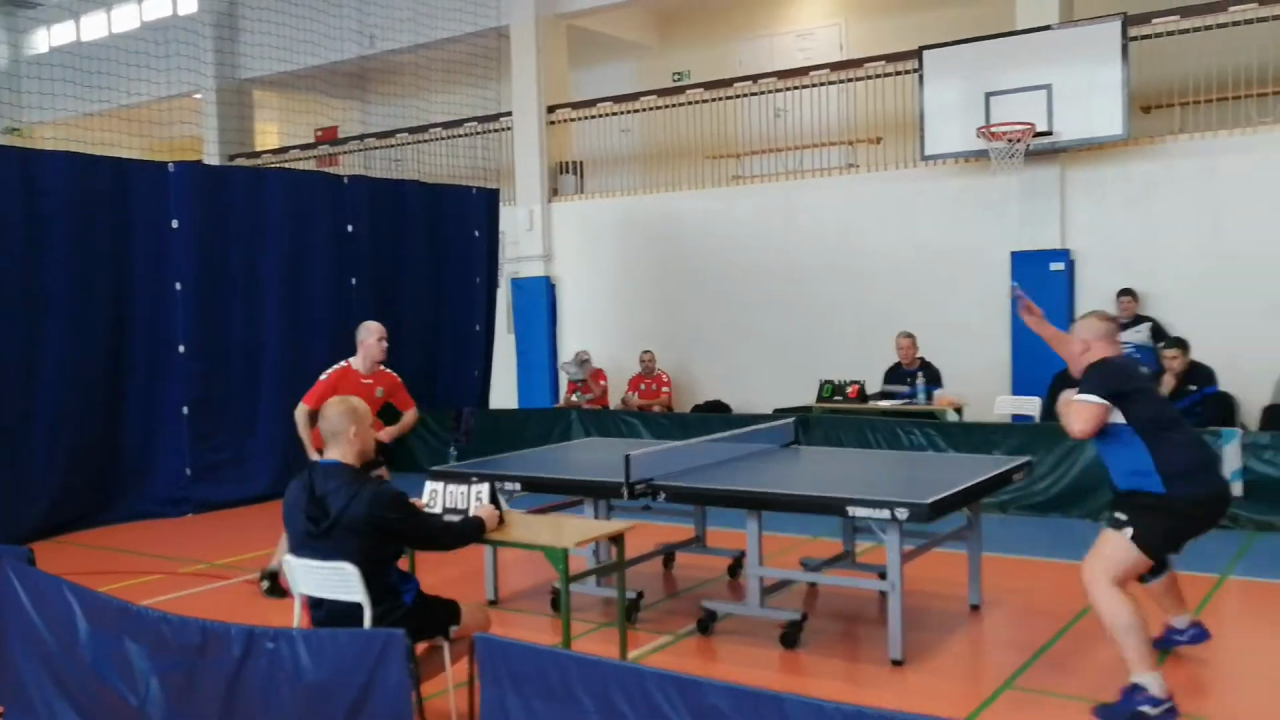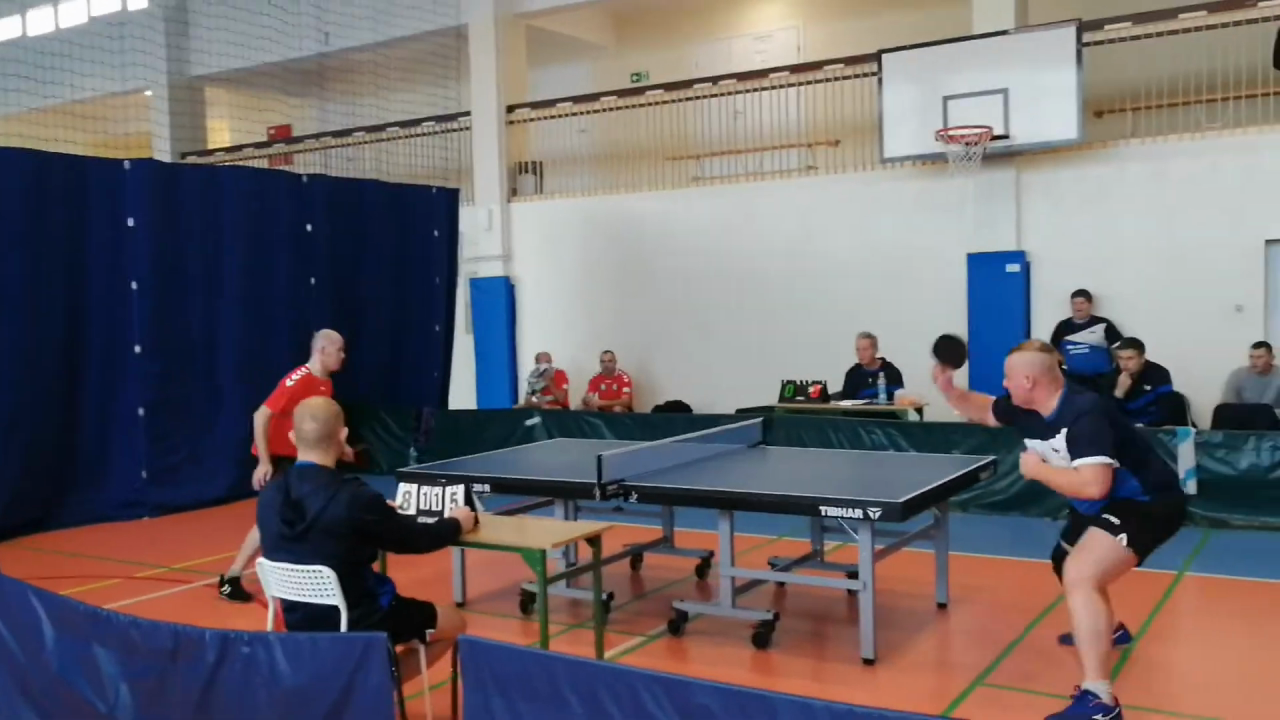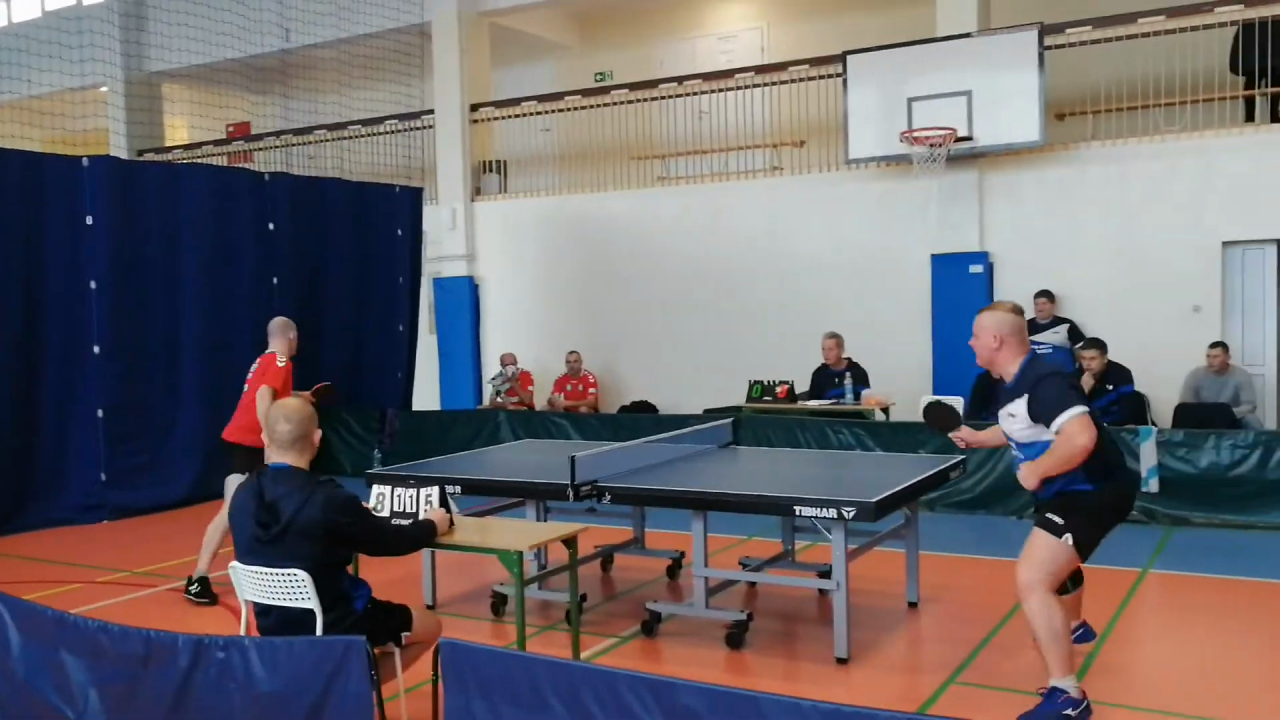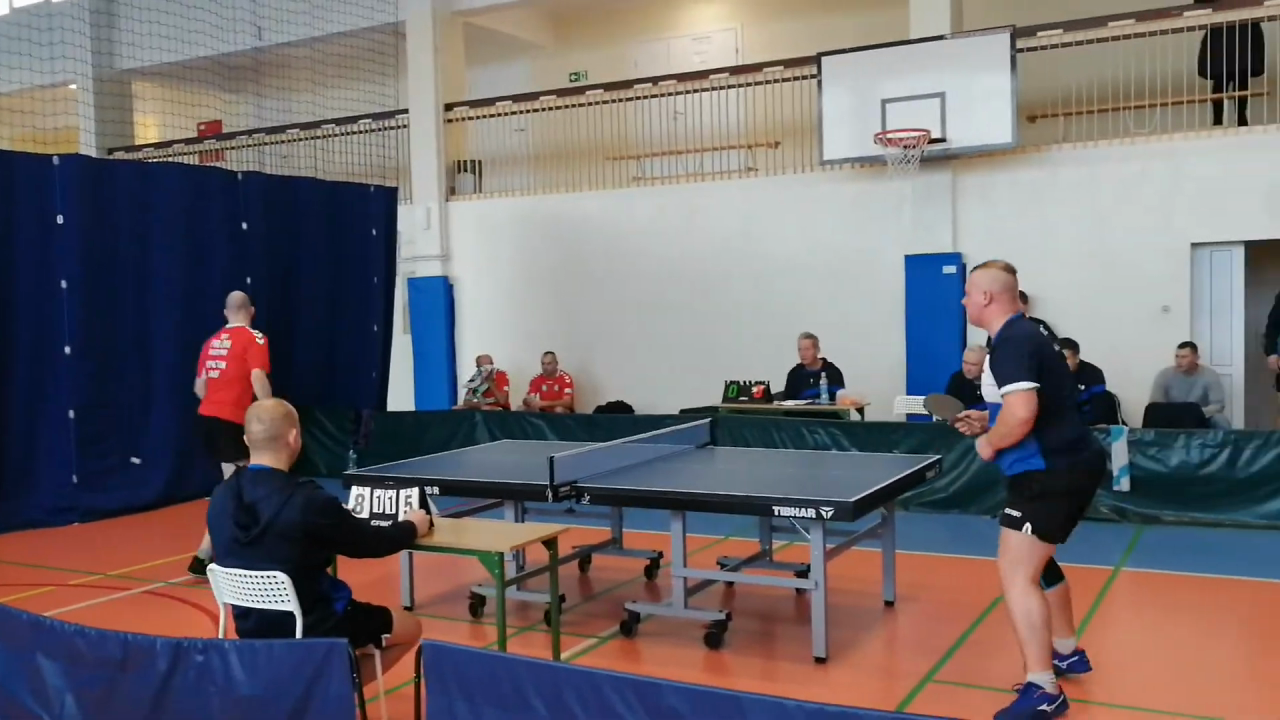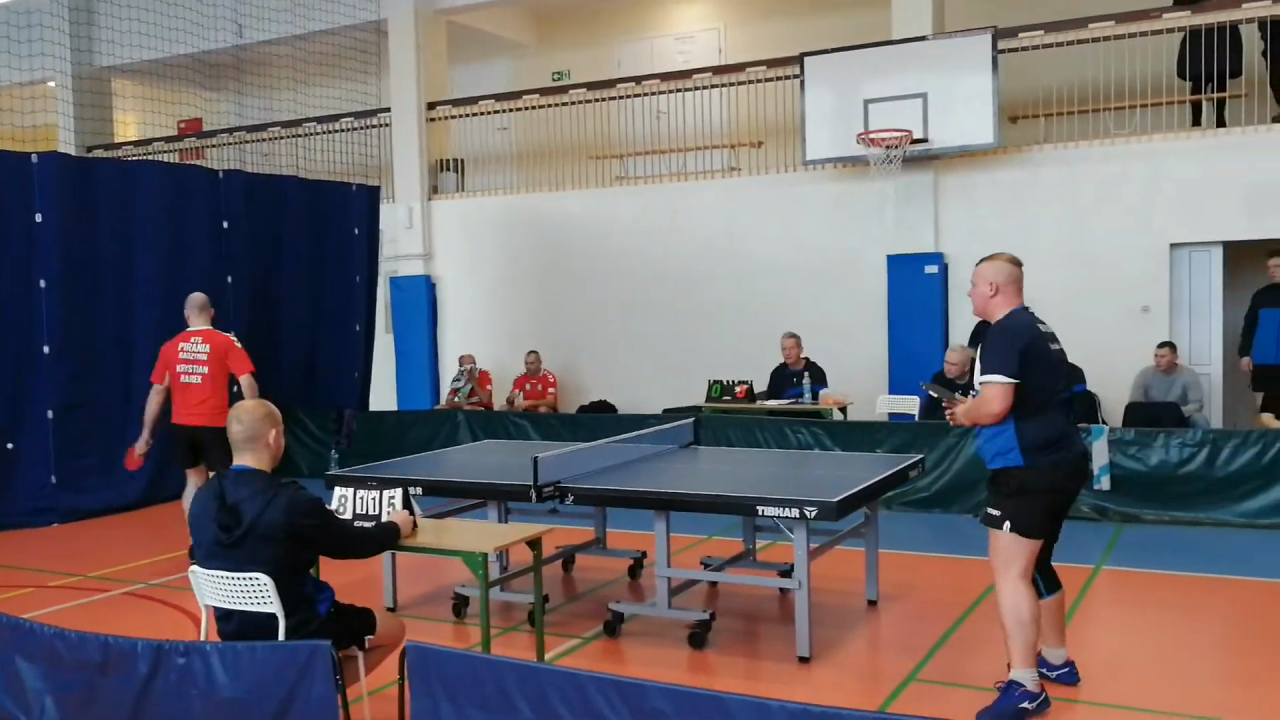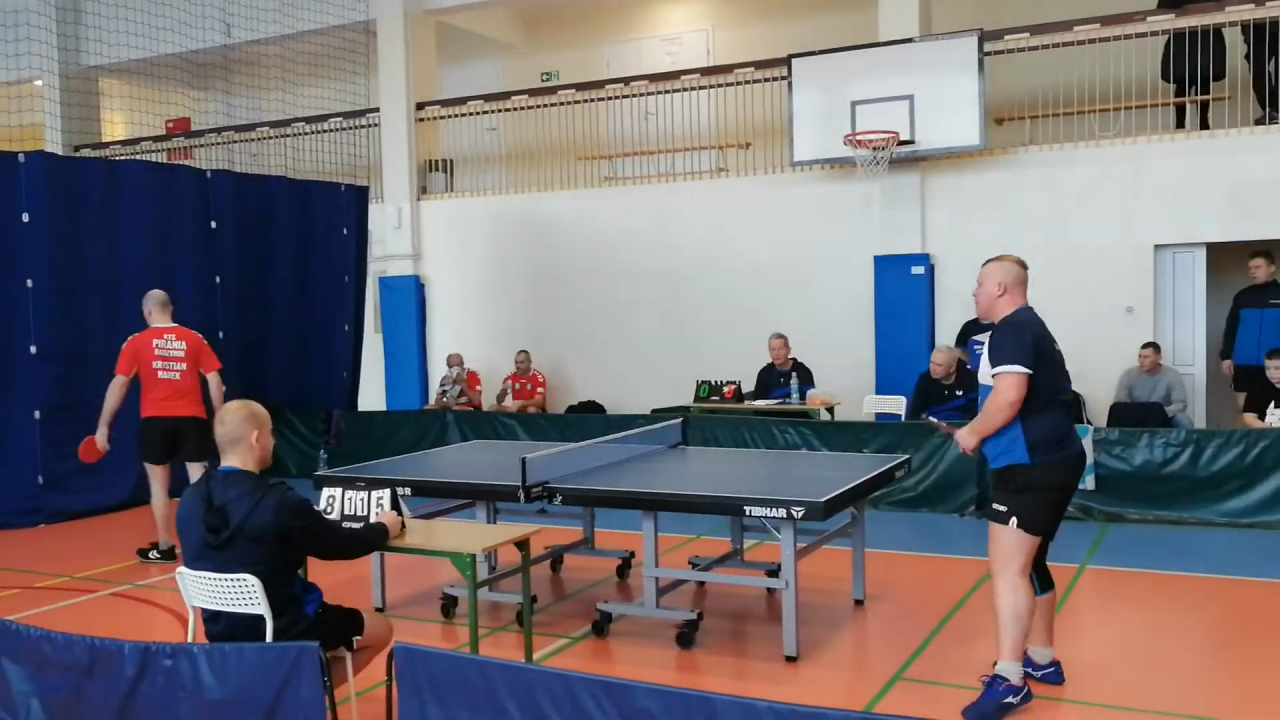
dt=0.2s
person 1, frame 1
left shoulder: (1104, 370)
right shoulder: (1119, 369)
left elbow: (1081, 426)
right elbow: (1078, 358)
left wrist: (1068, 407)
right wrist: (1041, 325)
left hip: (1178, 497)
right hip: (1196, 490)
left knee: (1099, 578)
right knee: (1135, 552)
right ankle: (1183, 625)
person 1, frame 2
left shoulder: (1085, 415)
right shoulder: (1029, 411)
left elbow: (1093, 485)
right elbow: (982, 410)
left wrist: (1037, 470)
right wrist: (948, 386)
left hip: (1149, 504)
right hip: (1112, 506)
left knee: (1081, 578)
right knee: (1065, 561)
right ankle: (1104, 631)
person 1, frame 3
left shoulder: (1047, 380)
right shoulder: (1014, 381)
left elbow: (1081, 439)
left wrist: (1035, 472)
right wrist: (981, 438)
left hip: (1093, 493)
right hip: (1077, 491)
left knee: (1031, 581)
right knee: (1049, 567)
right ankle: (1073, 627)
person 1, frame 4
left shoulder: (1010, 343)
right shoulder: (1028, 334)
left elbow: (1021, 414)
left wrist: (990, 443)
right wrist: (986, 420)
left hip: (1049, 474)
right hip: (1074, 465)
left knee: (1016, 576)
right knee: (1036, 564)
right ankle: (1067, 651)
person 1, frame 5
left shoulder: (1004, 333)
right shoulder: (1036, 329)
left elbow: (995, 405)
left wrist: (964, 414)
right wrist: (974, 408)
left hip: (1029, 471)
right hip: (1058, 462)
left knee: (1010, 574)
right knee: (1033, 566)
right ankle: (1056, 660)
person 1, frame 6
left shoulder: (1012, 329)
right shoulder: (1029, 328)
left elbow: (1009, 397)
left wrist: (971, 435)
right wrist: (982, 429)
left hip: (1032, 469)
right hip: (1046, 463)
left knee: (1006, 567)
right knee: (1027, 563)
left ankle: (1010, 680)
right ankle: (1041, 659)
person 2, frame 1
left shoulder: (297, 490)
right shoulder: (375, 496)
right elbow: (437, 537)
left wrist: (403, 512)
right wrist: (480, 523)
left hip: (326, 614)
right hip: (379, 617)
right knee: (478, 620)
person 2, frame 2
left shoulder: (270, 493)
right shoulder: (352, 498)
right elbow: (414, 540)
left wrist: (378, 513)
right wrist: (455, 524)
left hip: (300, 619)
right hip: (354, 621)
right knee: (454, 622)
person 2, frame 3
left shoulder: (243, 496)
right shoulder: (327, 500)
right elbow: (389, 542)
left wrist: (355, 516)
right wrist: (430, 526)
left hip: (272, 623)
right hip: (329, 626)
right knee: (430, 625)
person 2, frame 4
left shoulder: (222, 497)
right shoulder: (307, 501)
right elbow: (369, 544)
left wrist: (333, 517)
right wrist: (411, 527)
left hip: (252, 626)
right hip: (310, 628)
right knee: (410, 627)
person 2, frame 5
left shoulder: (204, 498)
right shoulder: (290, 502)
right elbow: (353, 544)
left wrist: (317, 518)
right wrist: (394, 528)
right hip: (293, 631)
right knee: (393, 628)
person 2, frame 6
left shoulder: (192, 499)
right shoulder: (278, 503)
right elbow: (342, 545)
left wrist: (307, 520)
right wrist: (382, 529)
right hip: (281, 632)
right knee: (381, 629)
person 3, frame 1
left shoulder: (390, 379)
right shoulder: (336, 375)
left elbow: (411, 411)
right elbow: (301, 411)
left wrist: (393, 430)
right wrist: (313, 453)
right ankle: (271, 572)
person 3, frame 2
left shoulder: (326, 384)
right shoulder: (298, 380)
right elbow: (261, 416)
right wrist: (264, 462)
left hip: (296, 457)
right hip: (274, 459)
right ankle: (231, 578)
person 3, frame 3
left shoulder: (263, 362)
right shoulder: (279, 363)
right elbow: (262, 398)
left wrist: (300, 400)
left hip: (243, 440)
right hip: (244, 443)
right ankle: (198, 579)
person 3, frame 4
left shoulder: (212, 341)
right shoulder: (254, 338)
left elbow: (199, 386)
right elbow: (258, 377)
left hip: (209, 416)
right hip: (230, 421)
right ankle: (203, 557)
person 3, frame 5
left shoulder: (171, 347)
right shoulder: (227, 342)
left elbow: (156, 393)
right elbow: (247, 383)
left wrist: (145, 434)
left hip: (181, 425)
right hip: (215, 425)
left knee: (194, 481)
person 3, frame 6
left shoulder: (136, 342)
right shoulder: (195, 339)
left elbow: (118, 385)
right elbow: (215, 380)
left wrist: (103, 426)
left hip: (155, 421)
right hip: (193, 420)
left knee: (158, 485)
left ankle: (164, 548)
